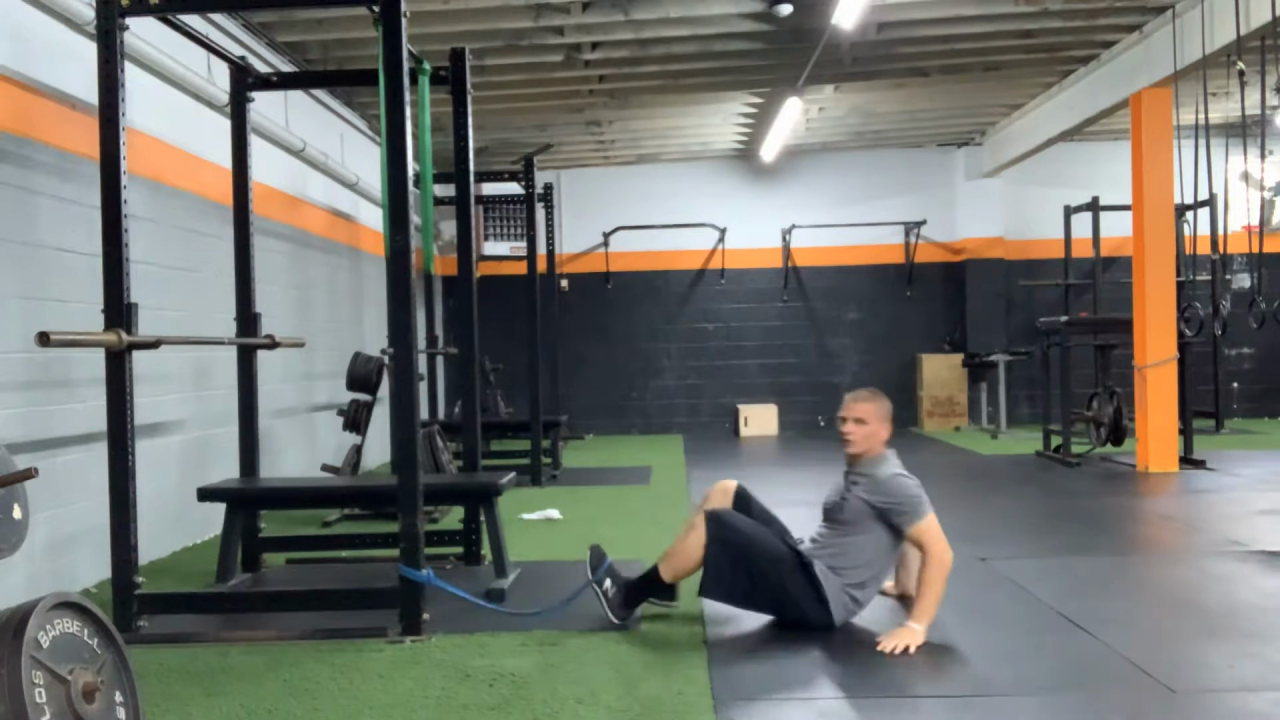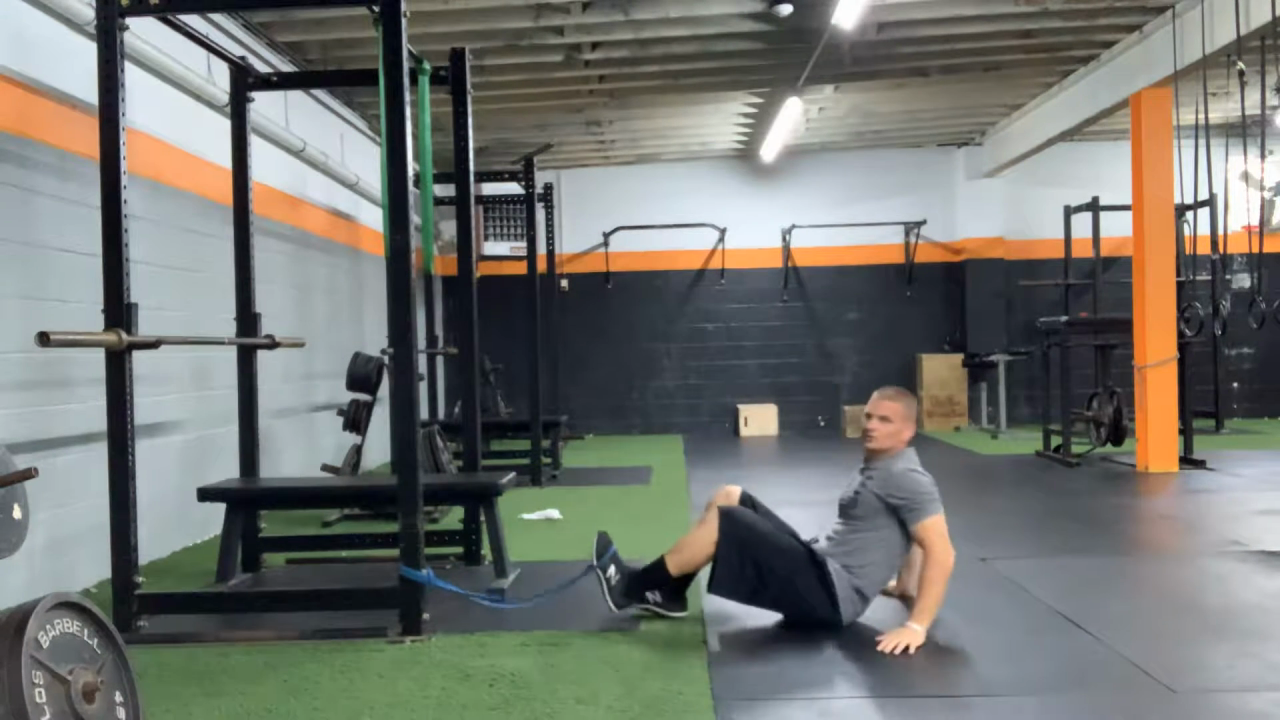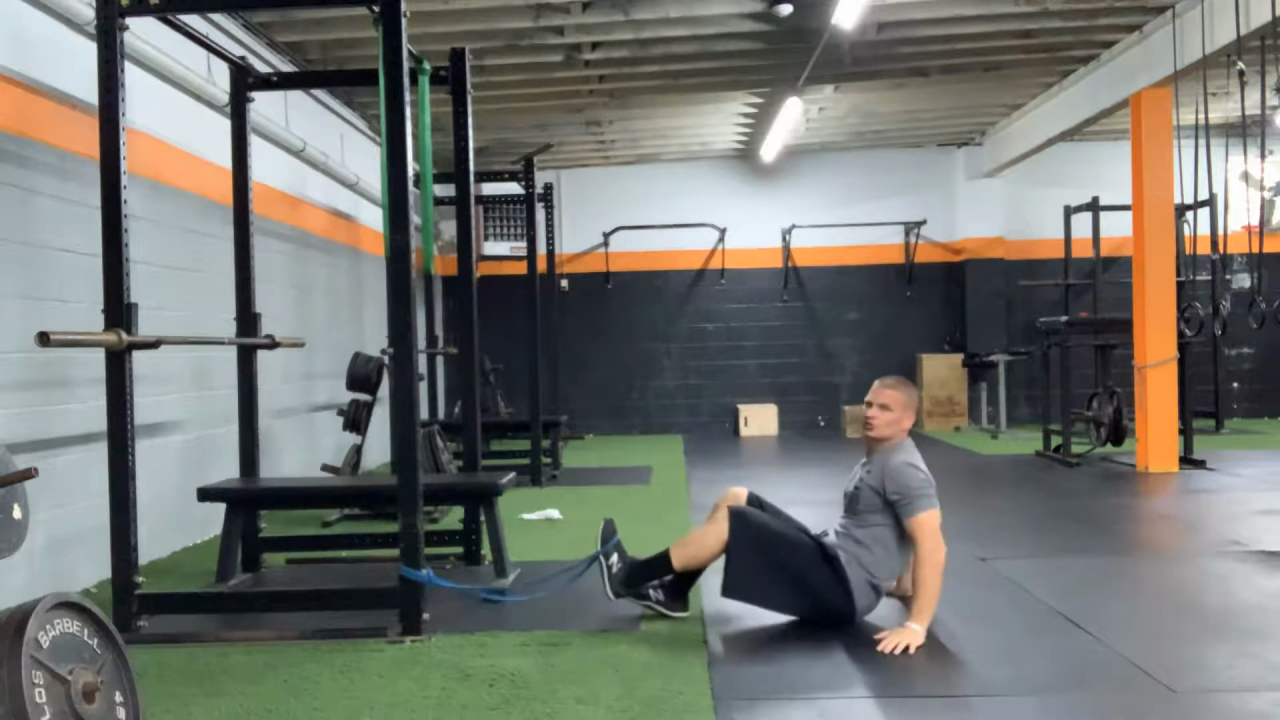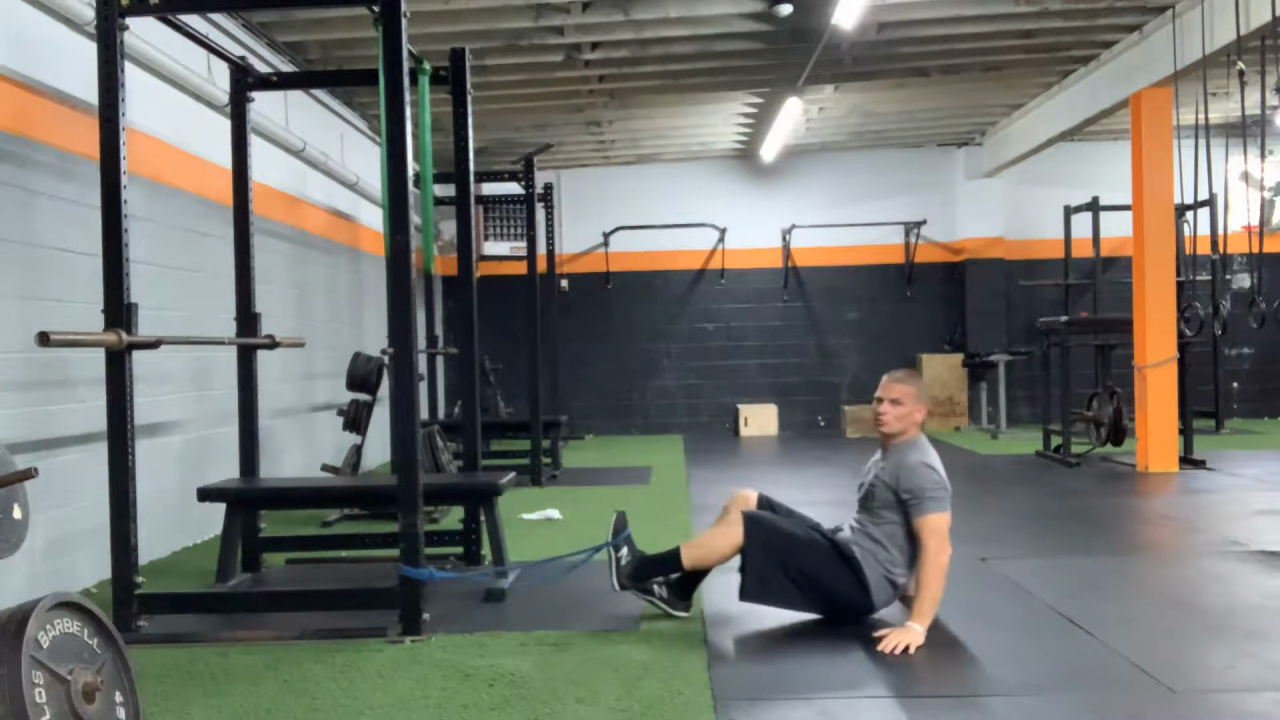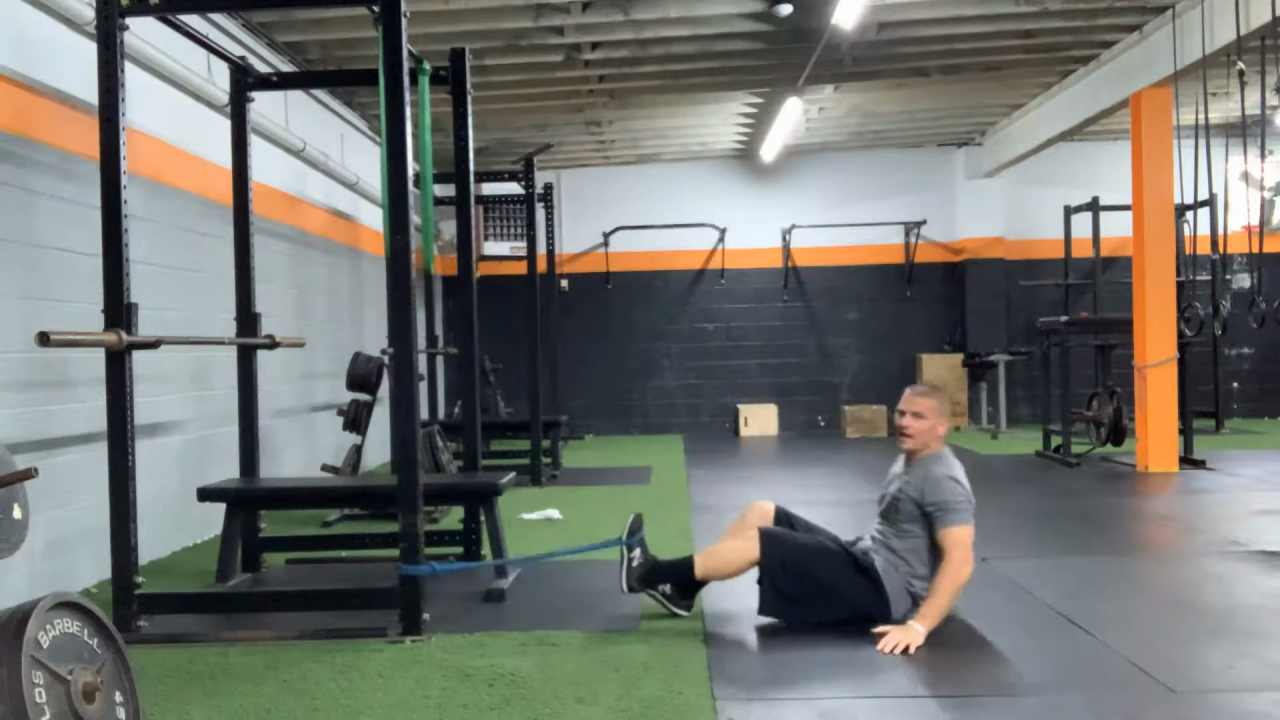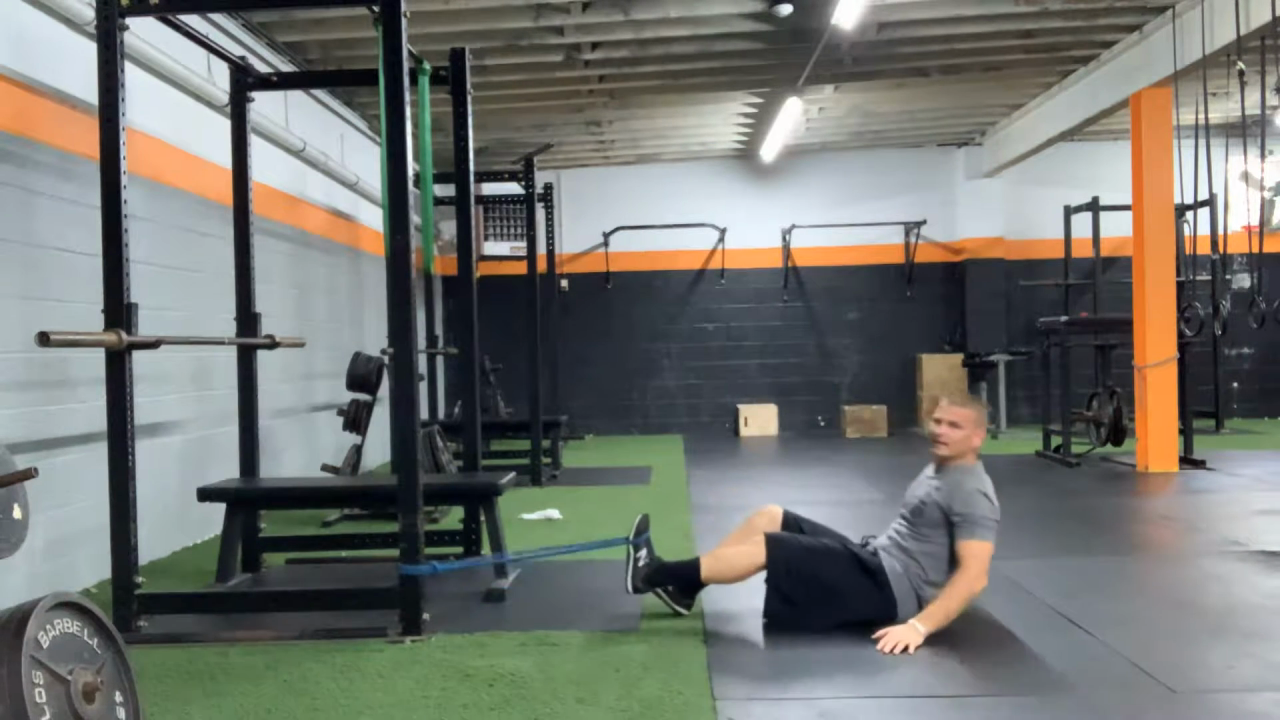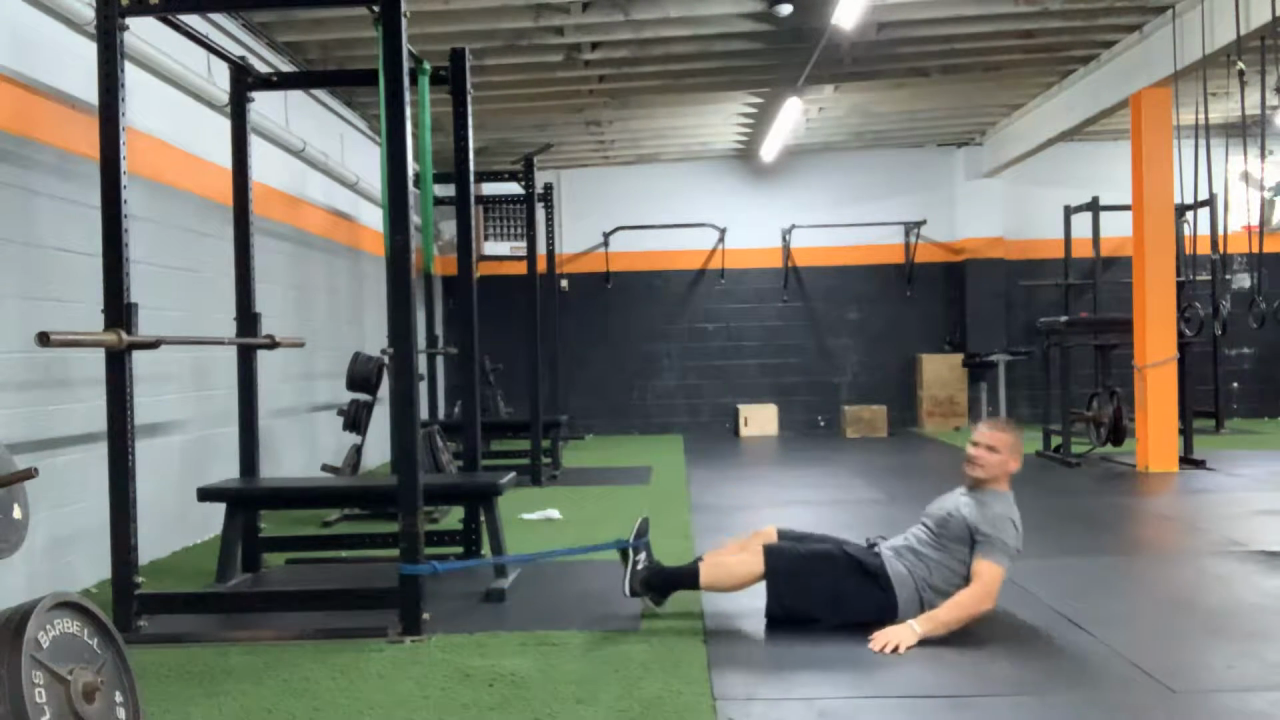
dt=0.2s
person 1, frame 1
left shoulder: (890, 482)
right shoulder: (861, 470)
left elbow: (938, 552)
right elbow: (899, 537)
left wrist: (916, 625)
right wrist: (903, 585)
left hip: (819, 600)
right hip: (806, 565)
left knee: (711, 524)
right knee: (725, 492)
left ankle: (629, 597)
right ankle: (660, 584)
person 1, frame 2
left shoulder: (906, 477)
right shoulder: (877, 466)
left elbow: (941, 552)
right elbow: (904, 538)
left wrist: (916, 625)
right wrist: (904, 584)
left hip: (829, 596)
right hip: (818, 565)
left knee: (724, 520)
right knee: (728, 497)
left ankle: (632, 587)
right ankle: (670, 594)
person 1, frame 3
left shoulder: (902, 469)
right shoulder: (879, 458)
left elbow: (932, 548)
right elbow: (903, 536)
left wrist: (916, 625)
right wrist: (898, 580)
left hip: (845, 588)
right hip: (832, 560)
left knee: (733, 521)
right knee: (735, 500)
left ankle: (632, 576)
right ankle: (673, 593)
person 1, frame 4
left shoulder: (917, 467)
right shoulder: (890, 452)
left elbow: (937, 550)
left wrist: (916, 625)
right wrist: (900, 579)
left hip: (861, 582)
right hip: (846, 553)
left knee: (743, 526)
right knee: (745, 501)
left ankle: (639, 570)
right ankle: (678, 592)
person 1, frame 5
left shoulder: (942, 481)
right shoulder: (909, 462)
left elbow: (959, 563)
left wrist: (917, 626)
left hip: (882, 592)
right hip: (862, 562)
left knee: (757, 542)
right knee: (762, 513)
left ankle: (649, 573)
right ankle: (682, 590)
person 1, frame 6
left shoulder: (972, 496)
right shoulder: (939, 471)
left elbow: (973, 576)
left wrist: (917, 626)
left hip: (888, 590)
right hip: (870, 560)
left knee: (762, 548)
right knee: (769, 517)
left ankle: (655, 574)
right ankle: (682, 589)
person 1, frame 7
left shoulder: (999, 523)
right shoulder: (967, 495)
left elbow: (981, 596)
left wrist: (915, 628)
left hip: (889, 588)
right hip: (875, 563)
left knee: (762, 557)
right knee: (765, 538)
left ankle: (653, 578)
right ankle: (659, 582)
